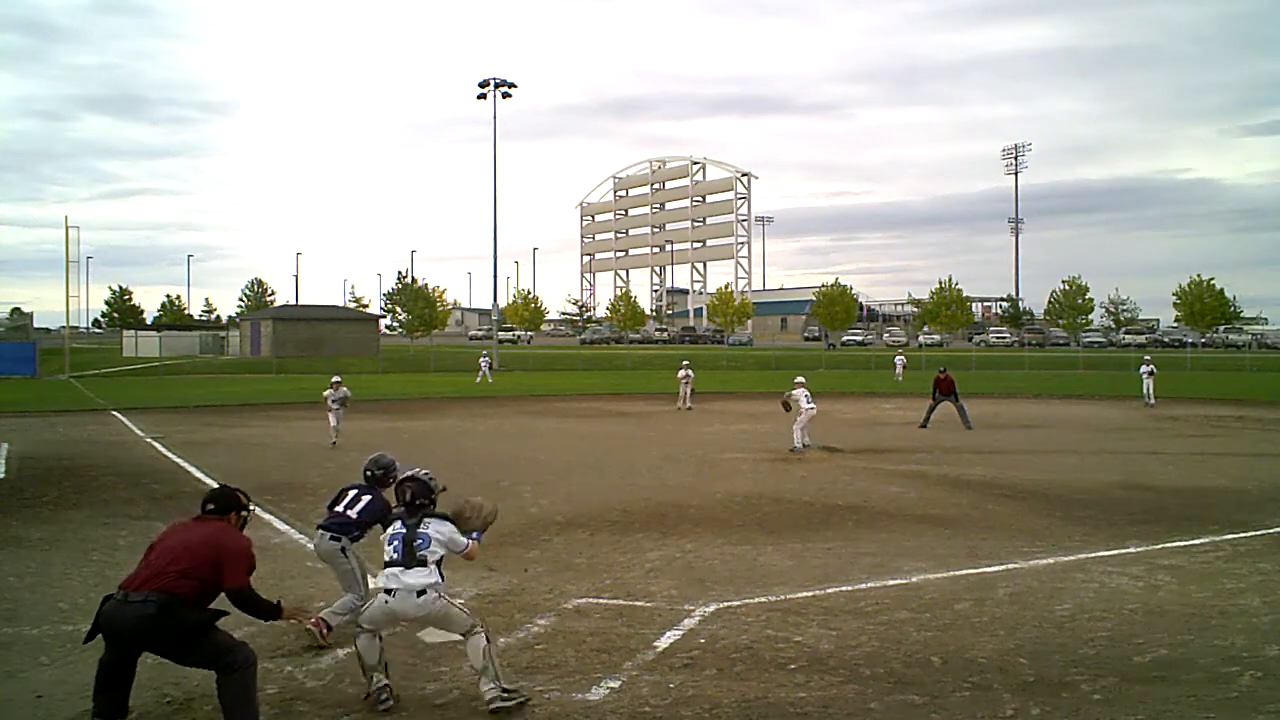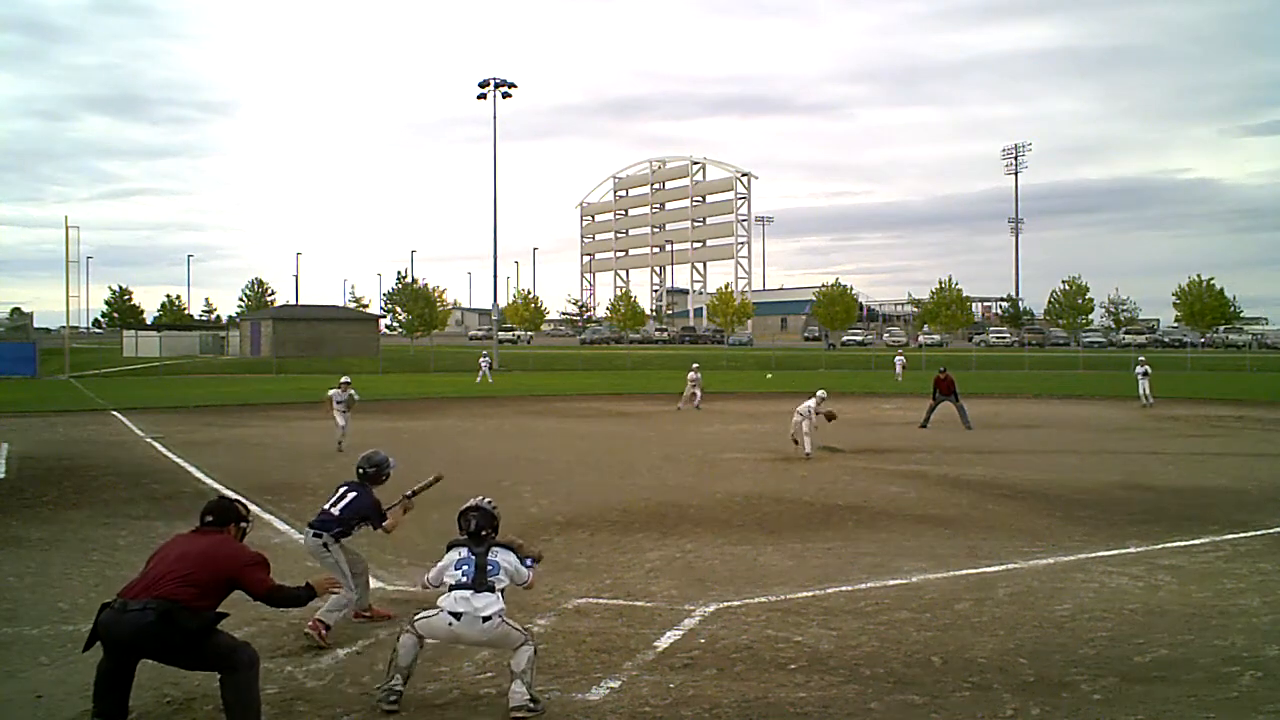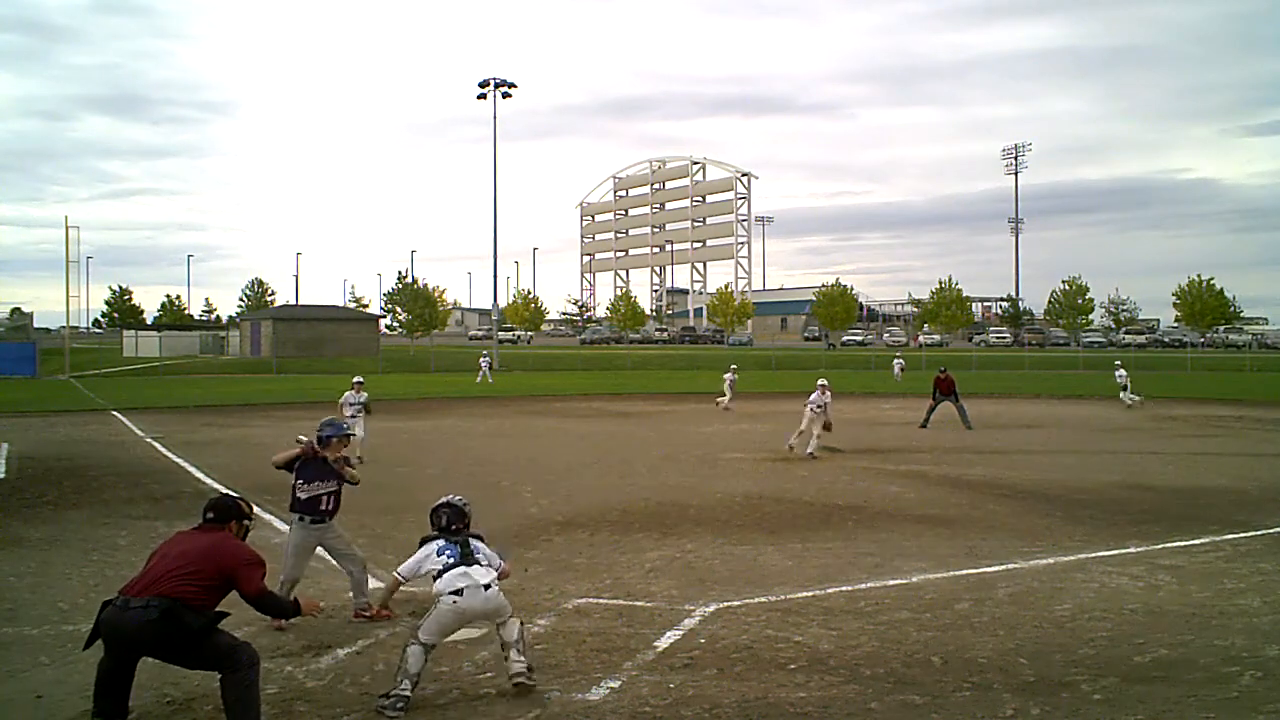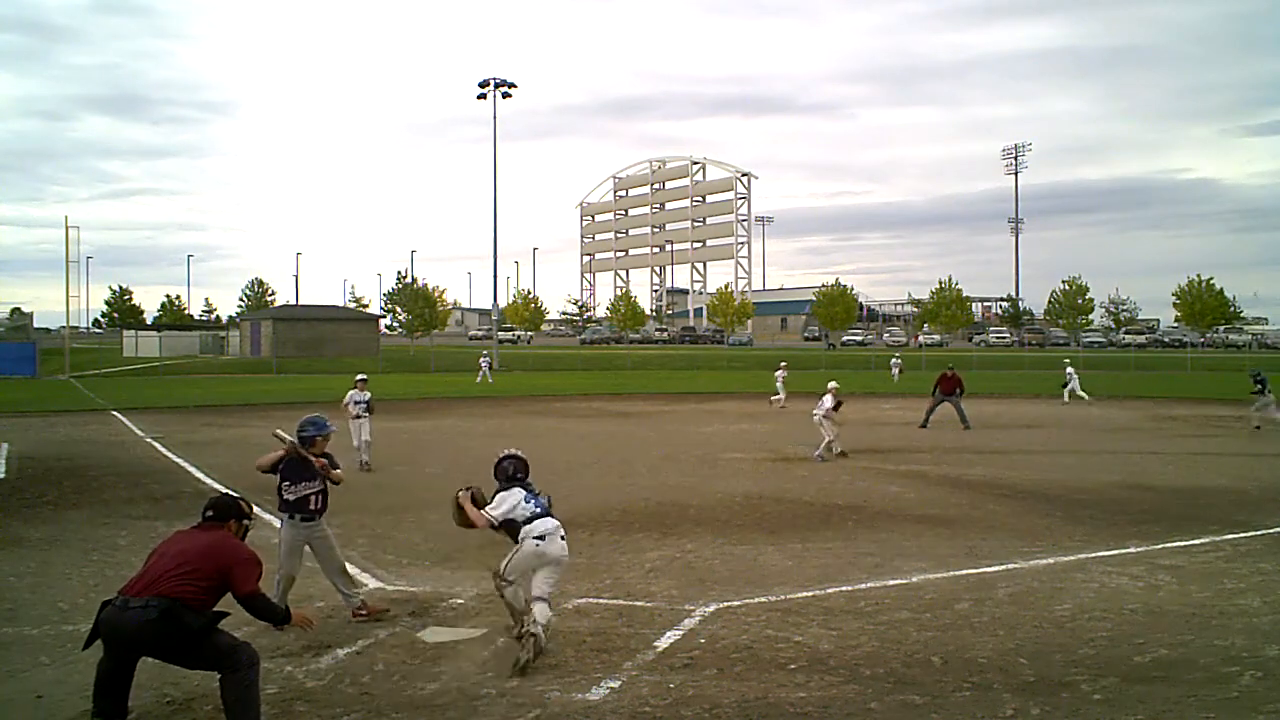
dt=0.5s
person 1, frame 1
left shoulder: (175, 529)
right shoulder: (233, 540)
right elbow: (240, 595)
right wrist: (278, 611)
left hip: (114, 612)
right hip: (158, 617)
left knee: (119, 653)
right knee: (239, 660)
person 1, frame 2
left shoulder: (175, 542)
right shoulder: (235, 552)
right elbow: (271, 594)
right wrist: (310, 591)
left hip: (113, 620)
right hip: (154, 625)
left knee: (119, 655)
right knee: (242, 660)
person 1, frame 3
left shoulder: (176, 539)
right shoulder: (237, 550)
right elbow: (259, 598)
right wrist: (296, 607)
left hip: (115, 618)
right hip: (157, 622)
left knee: (119, 654)
right knee: (242, 660)
person 1, frame 4
left shoulder: (175, 538)
right shoulder: (236, 549)
right elbow: (252, 600)
right wrist: (285, 616)
left hip: (114, 617)
right hip: (158, 622)
left knee: (118, 655)
right knee: (241, 660)
person 2, frame 1
left shoulder: (395, 528)
right shoulder: (441, 525)
right elbow: (470, 553)
right wrist: (475, 534)
left hip: (392, 597)
right hip: (426, 597)
left knee: (366, 629)
right knee: (474, 630)
left ankle: (380, 688)
right ankle: (494, 692)
person 2, frame 2
left shoulder: (454, 554)
right shoulder: (506, 555)
left elbow: (427, 583)
right elbow: (529, 583)
right wrist: (528, 559)
left hip: (451, 622)
right hip: (488, 625)
left knee: (413, 630)
right knee: (525, 642)
left ankle: (392, 691)
right ankle: (521, 700)
person 2, frame 3
left shoulder: (429, 548)
right shoulder: (478, 544)
left elbow: (396, 579)
right elbow: (503, 572)
left wrist: (383, 602)
left hip: (454, 601)
right hip: (488, 595)
left knee: (421, 641)
right knee: (508, 618)
left ankle: (400, 696)
right ankle: (518, 668)
person 2, frame 4
left shoulder: (507, 495)
right shoulder: (533, 494)
left elbow: (480, 522)
left wrist: (465, 502)
left hip: (535, 543)
right hip: (558, 545)
left knee: (503, 579)
right knee: (540, 599)
left ankle: (525, 627)
right ankle: (534, 633)
person 3, frame 1
left shoulder: (351, 488)
right shoulder: (381, 503)
left elbow: (330, 510)
left hip: (320, 539)
right hip: (337, 545)
left knee: (359, 569)
right knee: (355, 594)
left ankle: (362, 609)
right ankle: (321, 623)
person 3, frame 2
left shoulder: (346, 486)
right shoulder: (369, 501)
right elbow: (388, 527)
right wrist: (403, 509)
left hip: (318, 537)
right hip: (323, 541)
left knee: (359, 566)
right knee: (348, 590)
left ankle: (363, 608)
right ankle: (318, 625)
person 3, frame 3
left shoulder: (342, 461)
right shoulder: (302, 460)
left elbow: (355, 479)
right elbow: (275, 461)
left wrist: (340, 466)
right wrist: (300, 451)
left hip: (327, 526)
right hip: (302, 526)
left knee: (357, 564)
right knee: (291, 574)
left ankle: (363, 608)
person 3, frame 4
left shoulder: (325, 459)
right shoulder: (287, 460)
left elbow: (340, 479)
right elbow: (259, 465)
left wrist: (328, 471)
right wrist: (284, 451)
left hip: (317, 524)
right hip: (292, 524)
left knee: (336, 566)
right knee: (286, 572)
left ankle: (359, 606)
